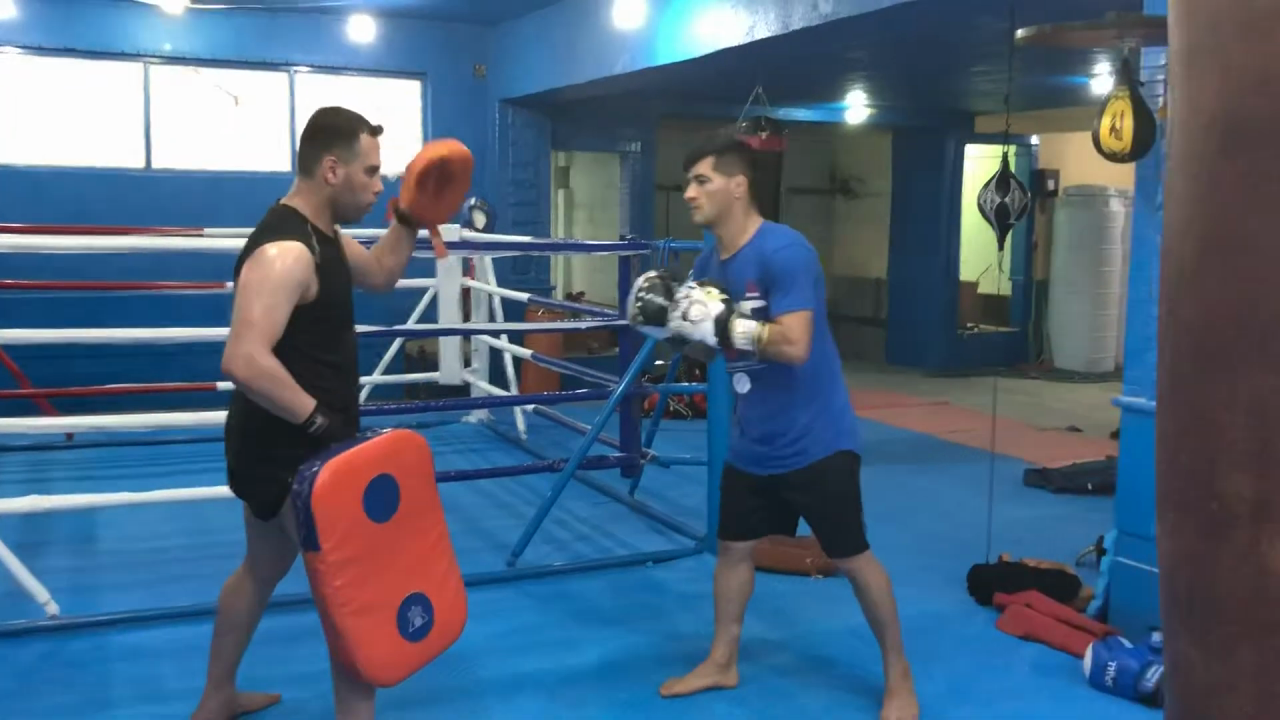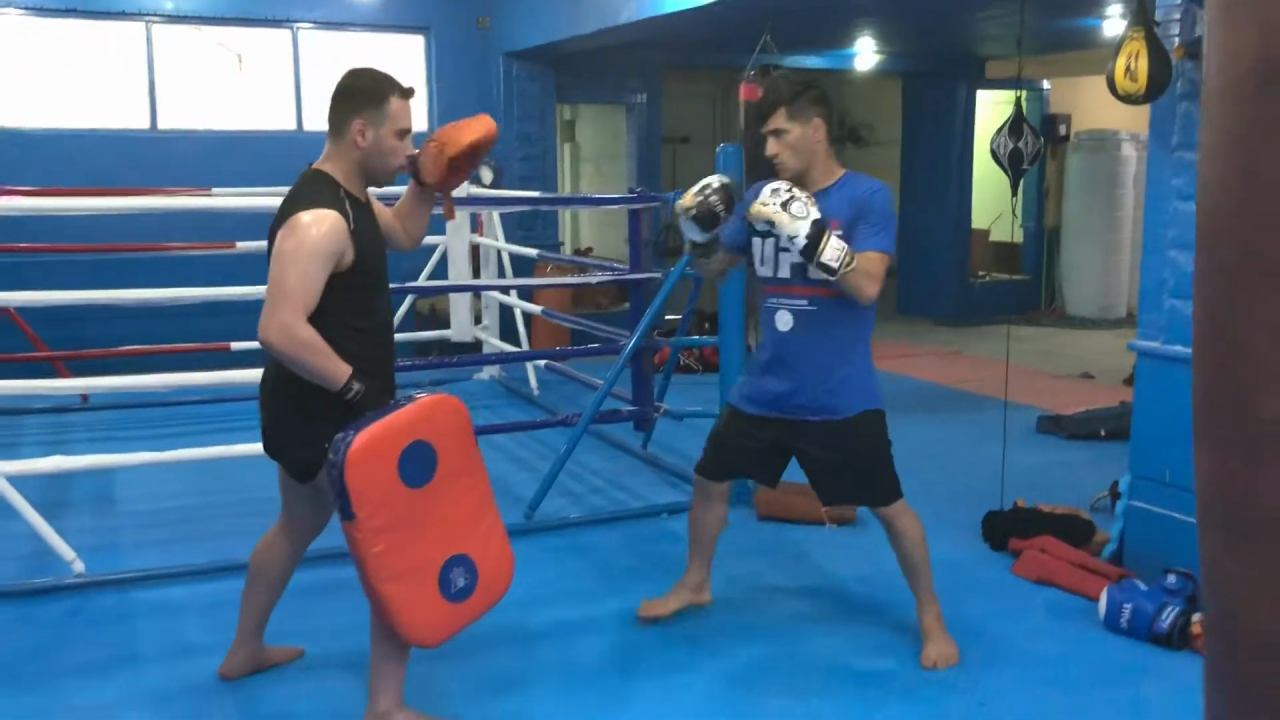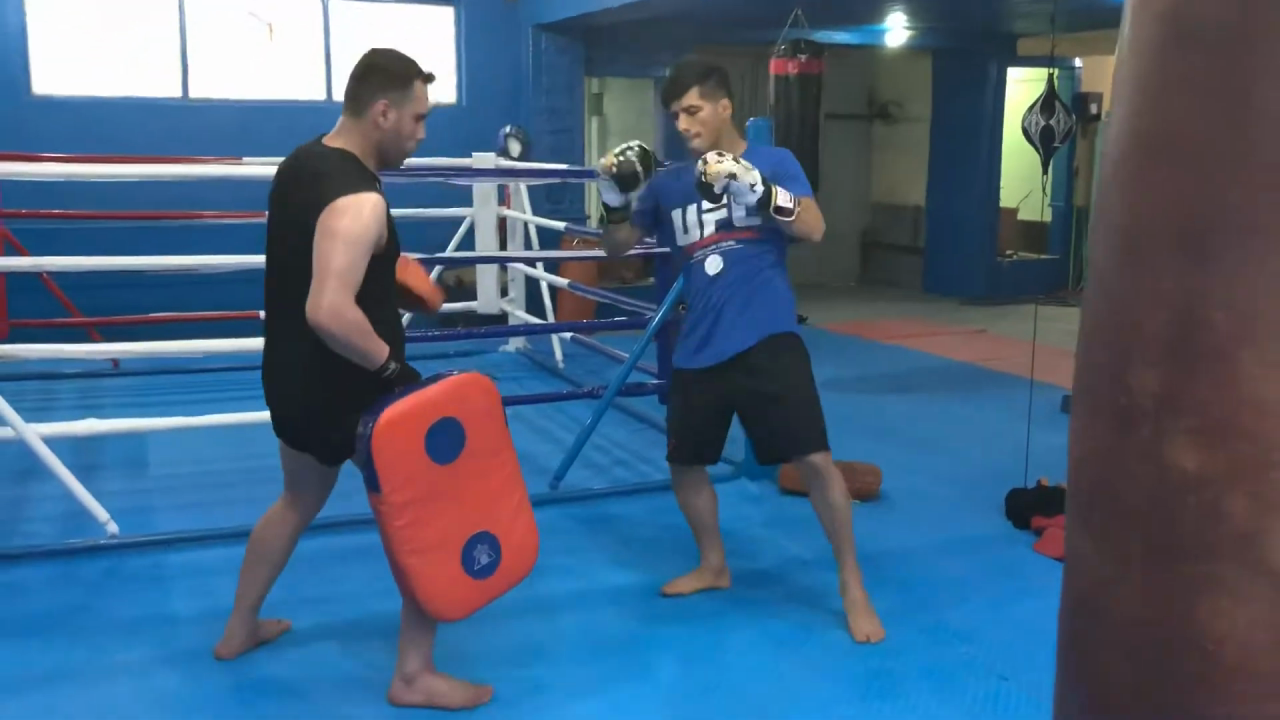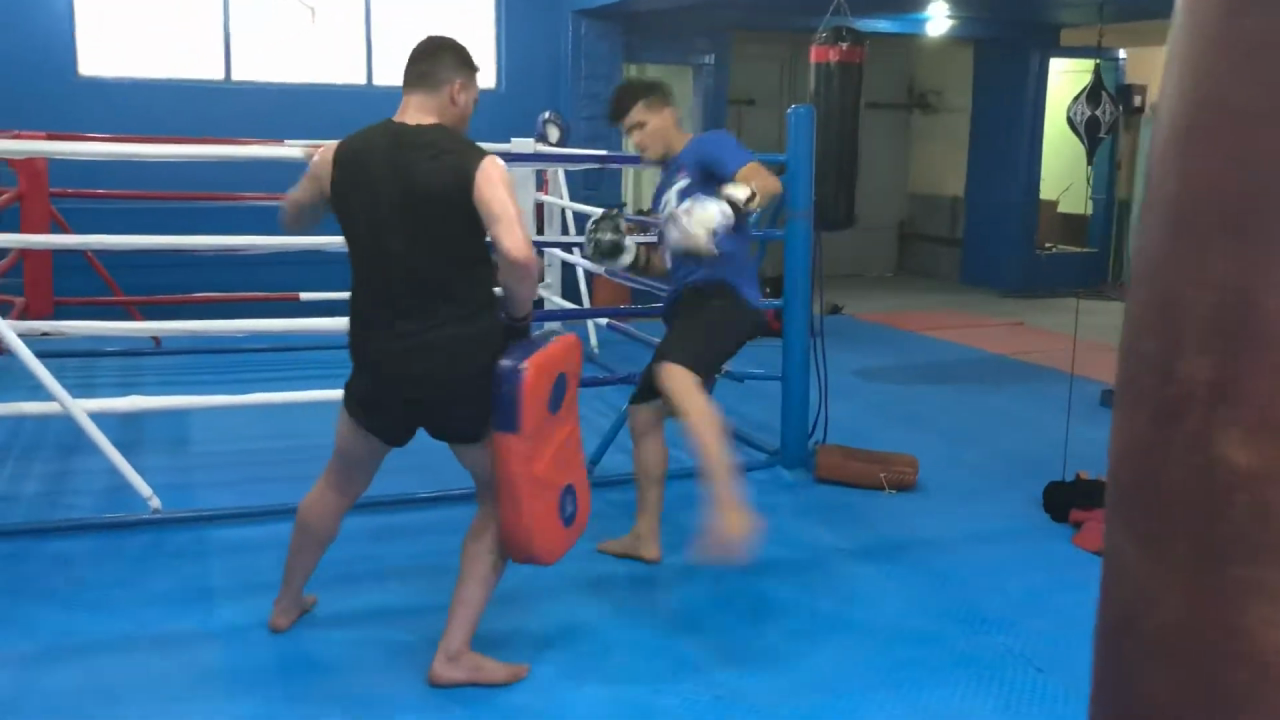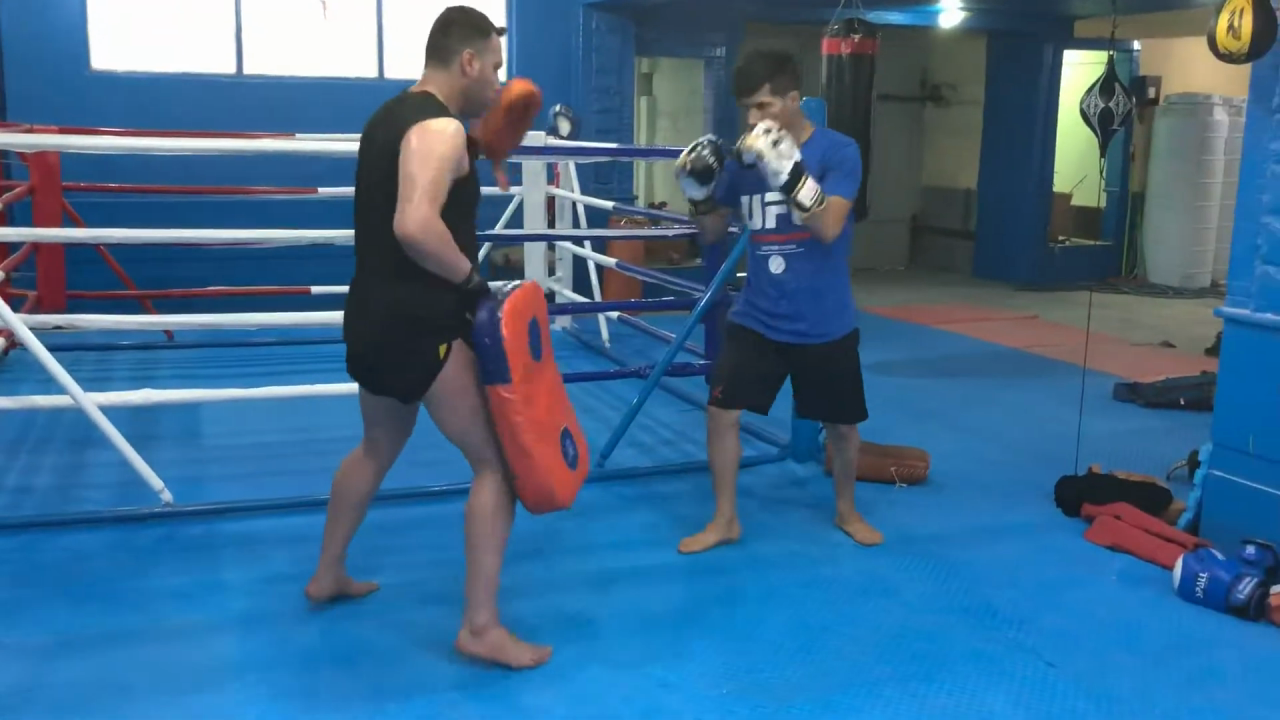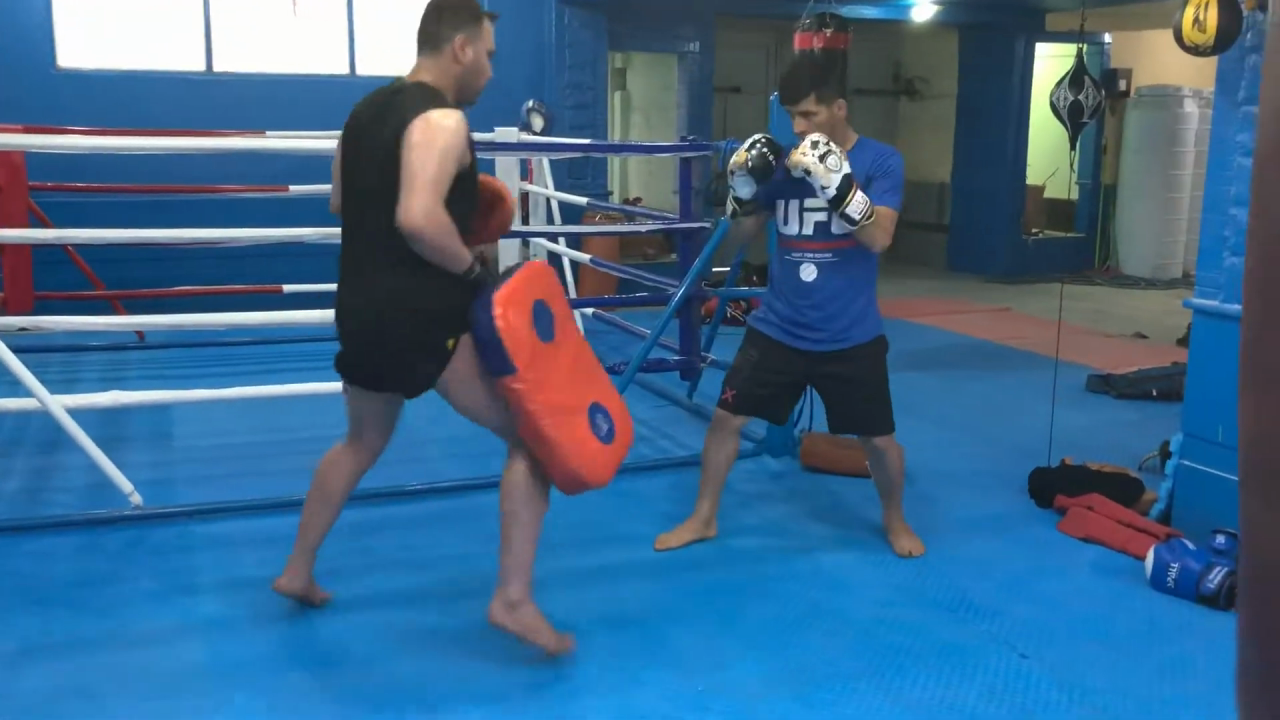
dt=0.7s
person 1, frame 1
left shoulder: (317, 234)
right shoulder: (285, 251)
left elbow: (380, 273)
right elbow: (244, 361)
left wrist: (410, 217)
right wrist: (320, 422)
left hip: (280, 447)
right hip: (292, 451)
left knee: (263, 569)
person 1, frame 2
left shoulder: (349, 195)
right shoulder: (320, 218)
left elbow: (405, 234)
right elbow: (280, 330)
left wrist: (431, 181)
right wrist: (358, 388)
left hip: (312, 408)
right hip: (329, 413)
left knee: (297, 526)
left ankle: (244, 650)
person 1, frame 3
left shoulder: (299, 165)
right shoulder: (357, 199)
right elbow: (329, 312)
left wrist: (382, 267)
right wrist: (392, 368)
left hip: (289, 376)
right hip: (346, 385)
left knee: (299, 501)
left ankle: (238, 629)
right ankle: (414, 676)
person 1, frame 4
left shoulder: (341, 154)
right shoulder: (478, 165)
left elbow: (291, 217)
right elbow: (518, 254)
right wrist: (521, 315)
left hip: (380, 361)
right hip: (465, 359)
left knee: (339, 485)
right knee: (504, 496)
left ankle: (286, 603)
right ankle: (454, 654)
person 1, frame 5
left shoulder: (389, 116)
right shoulder: (438, 127)
right elbow: (415, 227)
left wrist: (477, 146)
right wrist: (471, 278)
left hip: (372, 316)
right hip: (422, 322)
left knee: (376, 447)
right knee: (496, 459)
left ankle: (328, 575)
right ankle: (481, 628)
person 1, frame 6
left shoulder: (366, 111)
right shoulder: (441, 118)
left elbow: (343, 203)
right elbow: (418, 217)
right wrist: (472, 268)
left hip: (363, 311)
right hip: (426, 314)
left knee: (361, 442)
left ankle: (298, 573)
right ankle: (514, 600)
person 2, frame 1
left shoulder: (784, 250)
right shoulder: (708, 263)
left elbow: (794, 346)
left wrist: (719, 320)
right wrist: (676, 325)
left hip: (818, 439)
right hip: (755, 441)
left knee: (851, 557)
right knee: (734, 545)
right ankle: (722, 661)
person 2, frame 2
left shoulder: (868, 197)
right shoulder: (763, 198)
left elbow: (867, 287)
right elbow: (712, 269)
left wrist: (807, 230)
right wrist: (699, 230)
left hip: (840, 397)
right hip: (765, 387)
left knee: (888, 505)
right knee: (710, 481)
left ankle: (930, 617)
right ankle: (694, 584)
person 2, frame 3
left shoulder: (773, 161)
right shoulder: (670, 181)
left elbow: (814, 229)
right elbow: (619, 244)
left wrist: (750, 183)
right wrist: (616, 193)
left hip: (769, 340)
right hip: (698, 351)
left knee: (814, 461)
right knee: (686, 466)
left ankle: (852, 585)
right ankle: (714, 565)
person 2, frame 4
left shoulder: (710, 147)
right shoulder: (670, 183)
left elbow: (769, 184)
left wrist: (720, 210)
right wrist: (626, 254)
left hip: (719, 294)
right hip: (693, 302)
left knee: (673, 377)
right knee: (644, 414)
left ankle: (729, 505)
right ankle: (644, 533)
person 2, frame 5
left shoulder: (839, 150)
right shoulder: (745, 157)
left elbow: (830, 228)
right elbow: (711, 231)
left wrist: (786, 167)
right wrist: (696, 191)
left hip: (826, 326)
right hip: (757, 321)
left knee: (845, 425)
right knee: (722, 415)
left ankle: (846, 509)
right ankle: (725, 519)
person 2, frame 6
left shoulder: (881, 161)
right shoulder: (784, 161)
left elbow: (878, 238)
right elbow: (741, 236)
left wrist: (836, 181)
right wrist: (743, 188)
left hip: (850, 336)
right hip: (778, 328)
left knee: (878, 439)
right knee: (726, 418)
left ankle: (895, 520)
right ankle: (703, 518)
